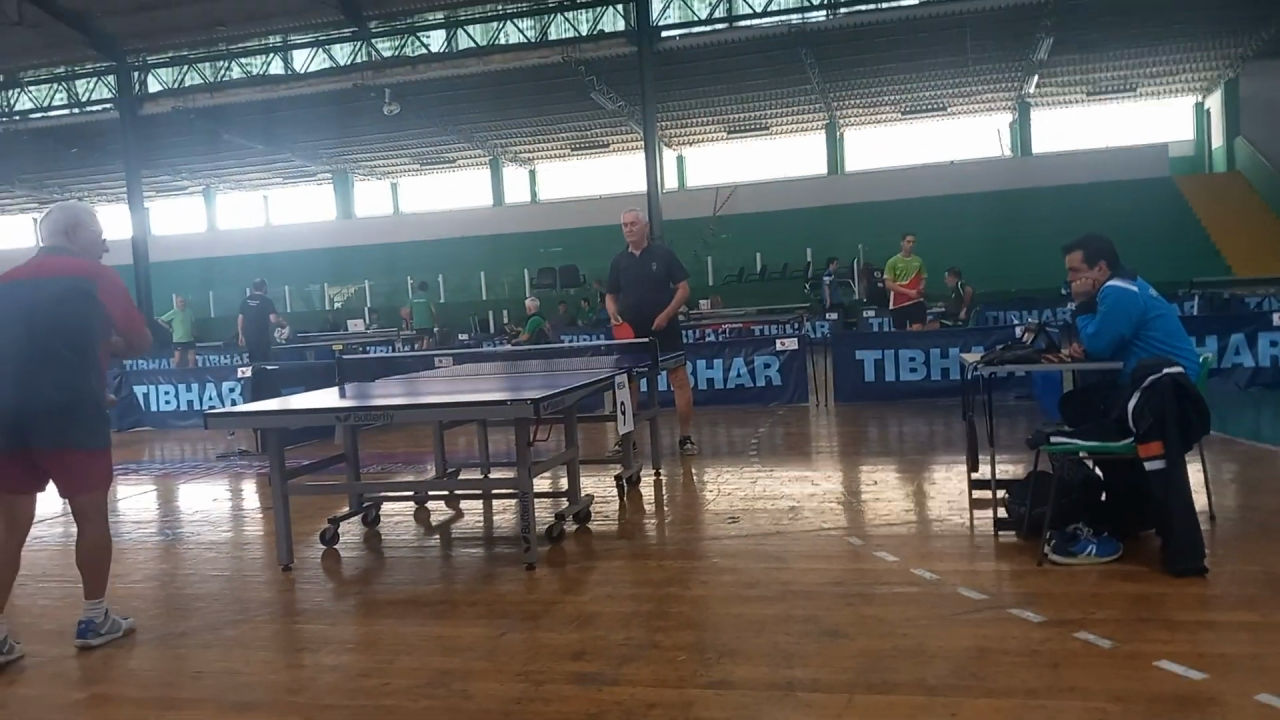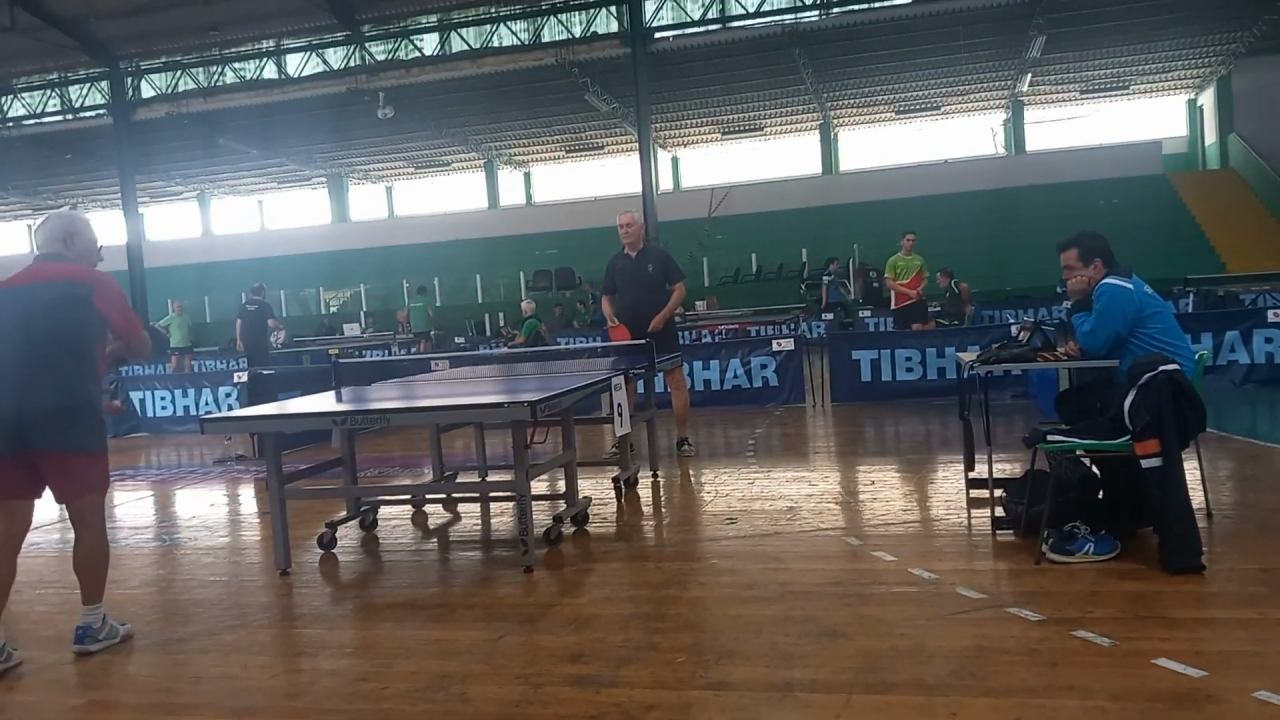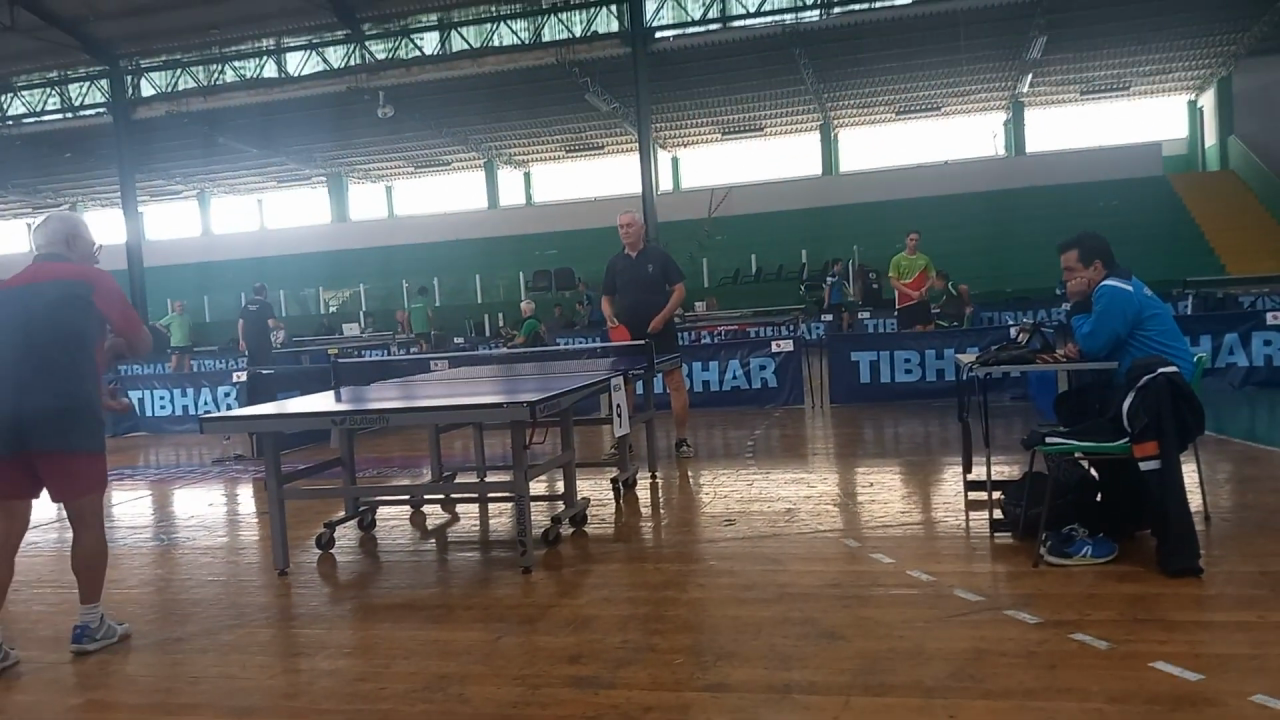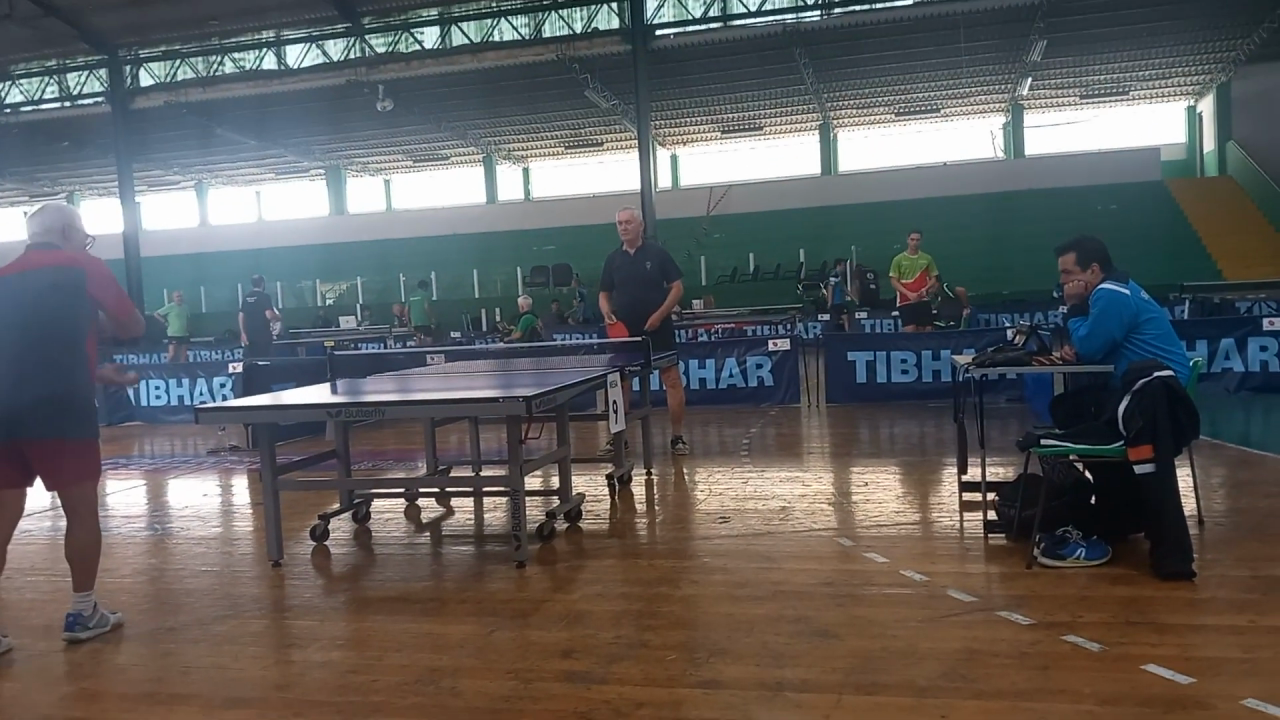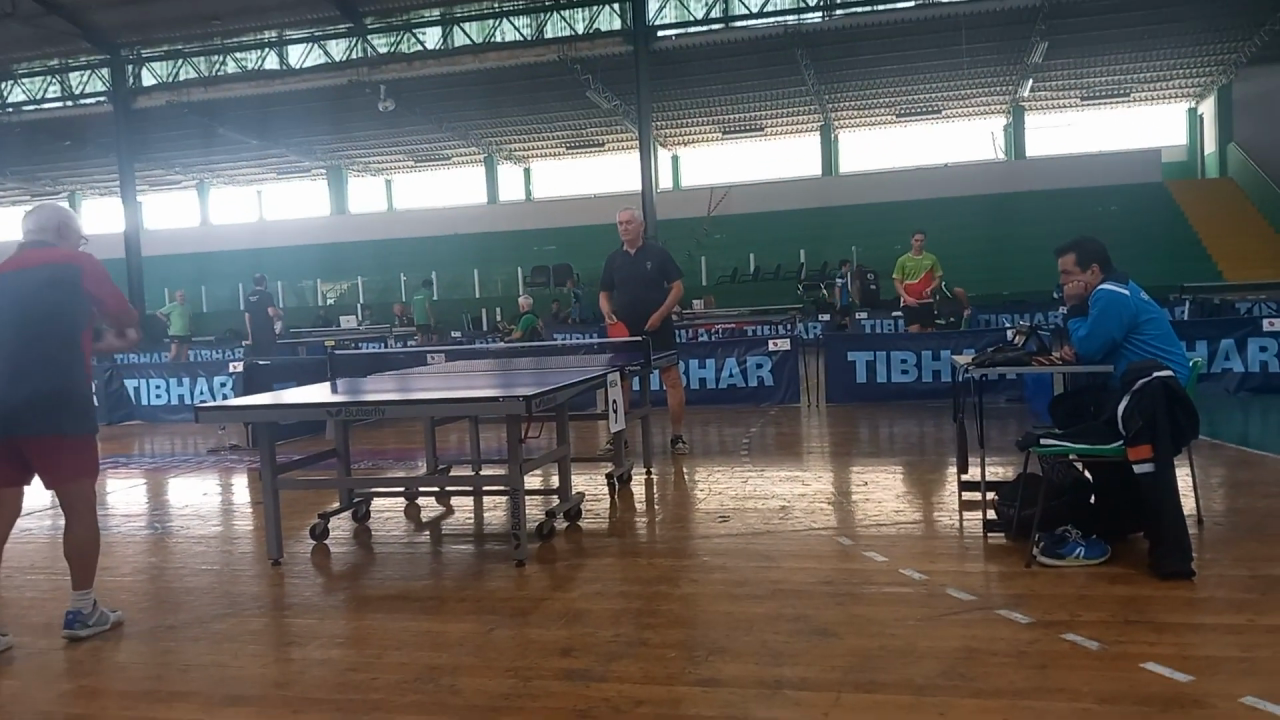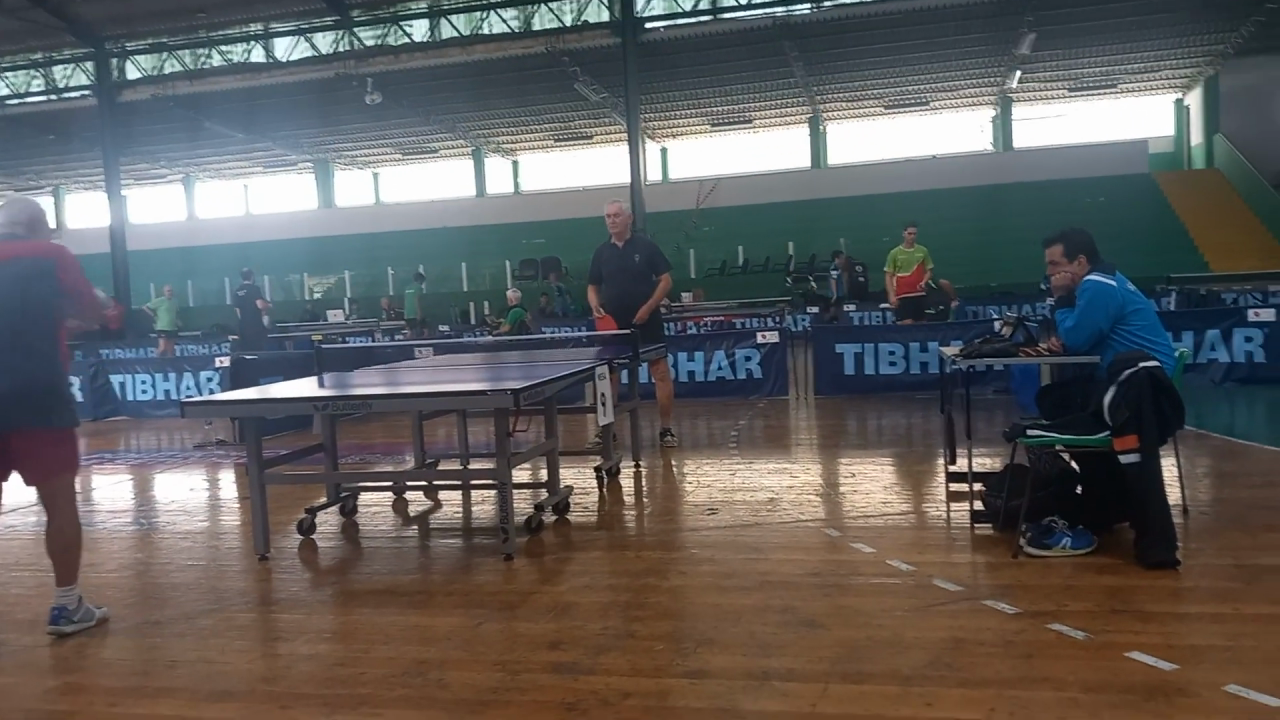
dt=0.1s
person 1, frame 1
right shoulder: (96, 278)
right elbow: (141, 343)
right wrist: (107, 343)
right hip: (72, 418)
right knee: (92, 518)
right ankle: (94, 619)
person 1, frame 2
right shoulder: (93, 283)
right elbow: (140, 347)
right wrist: (106, 349)
right hip: (69, 423)
right knee: (89, 522)
right ankle: (92, 626)
person 1, frame 3
right shoulder: (91, 280)
right elbow: (141, 343)
right wrist: (107, 343)
right hip: (68, 421)
right knee: (88, 521)
right ankle: (89, 625)
person 1, frame 4
right shoulder: (83, 268)
right elbow: (135, 326)
left wrist: (96, 372)
right wrist: (100, 319)
right hip: (61, 411)
right knee: (81, 511)
right ankle: (83, 613)
person 1, frame 5
right shoulder: (78, 264)
right elbow: (128, 320)
left wrist: (101, 344)
right hip: (59, 406)
right knee: (80, 508)
right ankle: (82, 611)
person 1, frame 6
right shoulder: (53, 257)
right elbow: (95, 312)
right wrist: (81, 304)
right hip: (38, 401)
right knee: (61, 503)
right ankle: (67, 606)
person 2, frame 1
left shoulder: (1119, 292)
right shoulder: (1120, 289)
left elbow: (1098, 346)
right elbow: (1101, 344)
left wrist: (1082, 305)
right wrist: (1082, 347)
right knee: (1076, 405)
left ankle: (1113, 528)
person 2, frame 2
left shoulder: (1114, 290)
right shoulder: (1115, 286)
left elbow: (1093, 345)
right elbow: (1096, 342)
left wrist: (1078, 303)
right wrist: (1076, 344)
right knee: (1073, 403)
left ankle: (1111, 528)
person 2, frame 3
left shoulder: (1114, 292)
right shoulder: (1115, 288)
left elbow: (1093, 347)
right elbow: (1096, 343)
left wrist: (1078, 304)
right wrist: (1076, 346)
right knee: (1072, 406)
left ankle: (1113, 526)
person 2, frame 4
left shoulder: (1111, 295)
right shoulder: (1111, 291)
left elbow: (1089, 349)
right elbow: (1092, 347)
left wrist: (1074, 307)
right wrist: (1072, 348)
right knee: (1067, 409)
person 2, frame 5
left shoulder: (1111, 295)
right shoulder: (1111, 292)
left elbow: (1089, 349)
right elbow: (1091, 347)
left wrist: (1074, 307)
right wrist: (1071, 348)
right knee: (1067, 409)
person 2, frame 6
left shoulder: (1098, 287)
right shoulder: (1098, 283)
left elbow: (1076, 340)
right elbow: (1077, 338)
left wrist: (1061, 298)
right wrist: (1059, 339)
right knee: (1054, 399)
left ankle: (1094, 518)
person 3, frame 1
left shoulder: (663, 254)
right shoulder: (618, 261)
left elbow: (683, 288)
right elbow: (610, 296)
left wrist: (666, 315)
right wrist: (614, 315)
left hip: (664, 330)
right hip: (632, 333)
left knee: (680, 380)
left ankle: (685, 437)
person 3, frame 2
left shoulder: (659, 256)
right shoulder: (614, 263)
left elbow: (679, 290)
right elbow: (606, 297)
left wrist: (662, 317)
right wrist: (610, 317)
left hip: (661, 331)
right hip: (628, 335)
left knee: (676, 381)
right knee: (624, 386)
left ankle: (683, 439)
person 3, frame 3
left shoulder: (659, 256)
right shoulder: (614, 263)
left elbow: (679, 290)
right elbow: (606, 298)
left wrist: (662, 317)
right wrist: (610, 317)
left hip: (661, 332)
right hip: (627, 336)
left knee: (676, 382)
right knee: (623, 387)
left ankle: (682, 440)
person 3, frame 4
left shoulder: (658, 254)
right shoulder: (612, 259)
left elbow: (677, 288)
right elbow: (604, 294)
left wrist: (659, 314)
right wrist: (607, 314)
left hip: (658, 329)
right hip: (625, 332)
left knee: (672, 380)
left ankle: (677, 437)
person 3, frame 5
left shoulder: (658, 254)
right shoulder: (613, 259)
left elbow: (677, 288)
right elbow: (604, 294)
left wrist: (660, 314)
right wrist: (608, 314)
left hip: (658, 329)
right hip: (625, 332)
left knee: (673, 380)
left ankle: (677, 436)
person 3, frame 6
left shoulder: (646, 246)
right shoulder: (601, 252)
left elbow: (666, 280)
right elbow: (593, 287)
left wrist: (648, 307)
right wrist: (596, 307)
left hip: (647, 322)
right hip: (613, 325)
left knee: (661, 372)
right knee: (607, 376)
left ankle: (666, 429)
